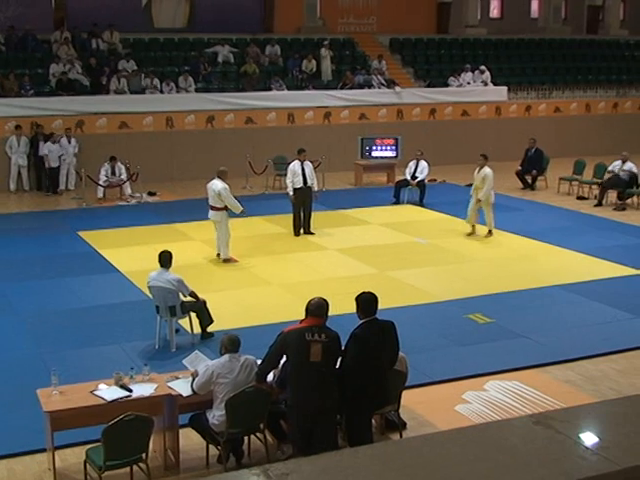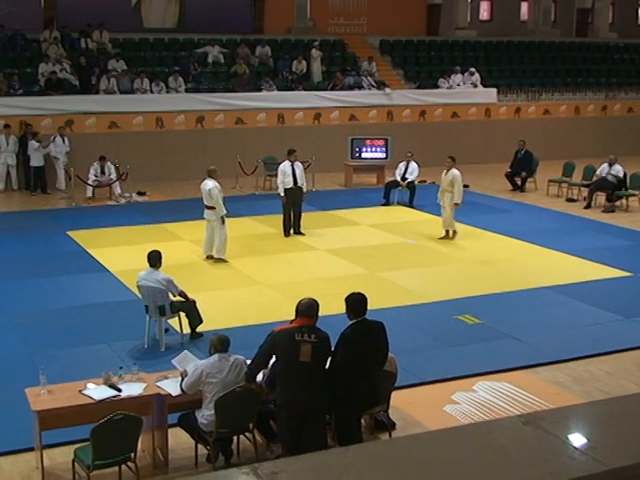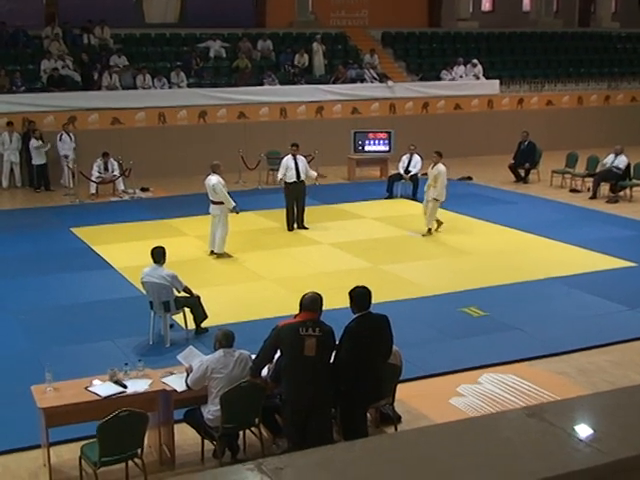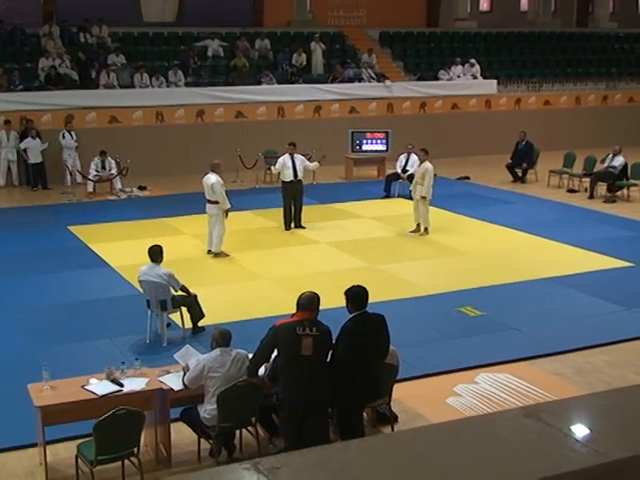
dt=0.4s
person 1, frame 1
left shoulder: (290, 334)
right shoulder: (333, 337)
left elbow: (271, 358)
right elbow: (335, 364)
left wrist: (260, 379)
left hip: (299, 397)
right hip: (326, 397)
left knee: (300, 442)
right knee: (326, 443)
person 1, frame 2
left shoulder: (280, 334)
right shoulder: (323, 337)
left elbow: (260, 359)
right elbow: (324, 364)
left wrist: (249, 379)
left hip: (288, 397)
right hip: (315, 397)
left knee: (289, 443)
right knee: (315, 445)
person 1, frame 3
left shoulder: (284, 328)
right shoulder: (327, 331)
left elbow: (265, 353)
right elbow: (329, 359)
left wrist: (255, 374)
left hip: (294, 391)
right hip: (321, 392)
left knee: (295, 437)
right knee: (321, 439)
person 1, frame 4
left shoulder: (281, 327)
right shoulder: (324, 331)
left elbow: (262, 353)
right elbow: (326, 359)
left wrist: (251, 373)
left hip: (290, 391)
right hip: (317, 391)
left knee: (292, 437)
right knee: (317, 439)
person 2, frame 1
left shoulder: (359, 335)
right shoulder: (389, 327)
left elbow: (350, 368)
right elbow: (393, 356)
left wrist: (345, 392)
left hip: (361, 394)
right hip: (383, 390)
left knee: (358, 436)
person 2, frame 2
left shoulder: (348, 335)
right shoulder: (379, 327)
left elbow: (339, 369)
right elbow: (383, 356)
left wrist: (335, 392)
left hip: (351, 394)
right hip: (373, 389)
left knee: (347, 436)
person 2, frame 3
left shoulder: (353, 329)
right shoulder: (383, 320)
left elbow: (344, 362)
right elbow: (387, 350)
left hip: (356, 388)
right hip: (378, 383)
left knee: (353, 431)
person 2, frame 4
left shoulder: (349, 328)
right shoulder: (379, 320)
left elbow: (340, 362)
right elbow: (384, 349)
left hip: (352, 388)
right hip: (375, 383)
left knee: (350, 429)
person 3, frame 1
left shoulder: (213, 366)
right shoulder: (252, 362)
left elbow: (197, 389)
left wrist: (195, 376)
left hip: (223, 422)
left knee: (194, 419)
left ankle: (225, 443)
right ankle: (236, 445)
person 3, frame 2
left shoulder: (202, 366)
right shoulder: (241, 362)
left elbow: (186, 389)
left wrist: (184, 376)
left hip: (212, 422)
left knee: (183, 419)
left ankle: (213, 443)
right ankle: (225, 445)
person 3, frame 3
left shoulder: (208, 361)
right shoulder: (246, 357)
left elbow: (192, 385)
left wrist: (189, 372)
left hip: (217, 418)
left knee: (189, 414)
left ankle: (220, 439)
right ankle: (231, 440)
person 3, frame 4
left shoulder: (204, 360)
right shoulder: (243, 356)
left elbow: (188, 384)
left wrist: (187, 371)
left hip: (214, 417)
left knee: (185, 413)
left ankle: (216, 438)
right ankle: (227, 439)
